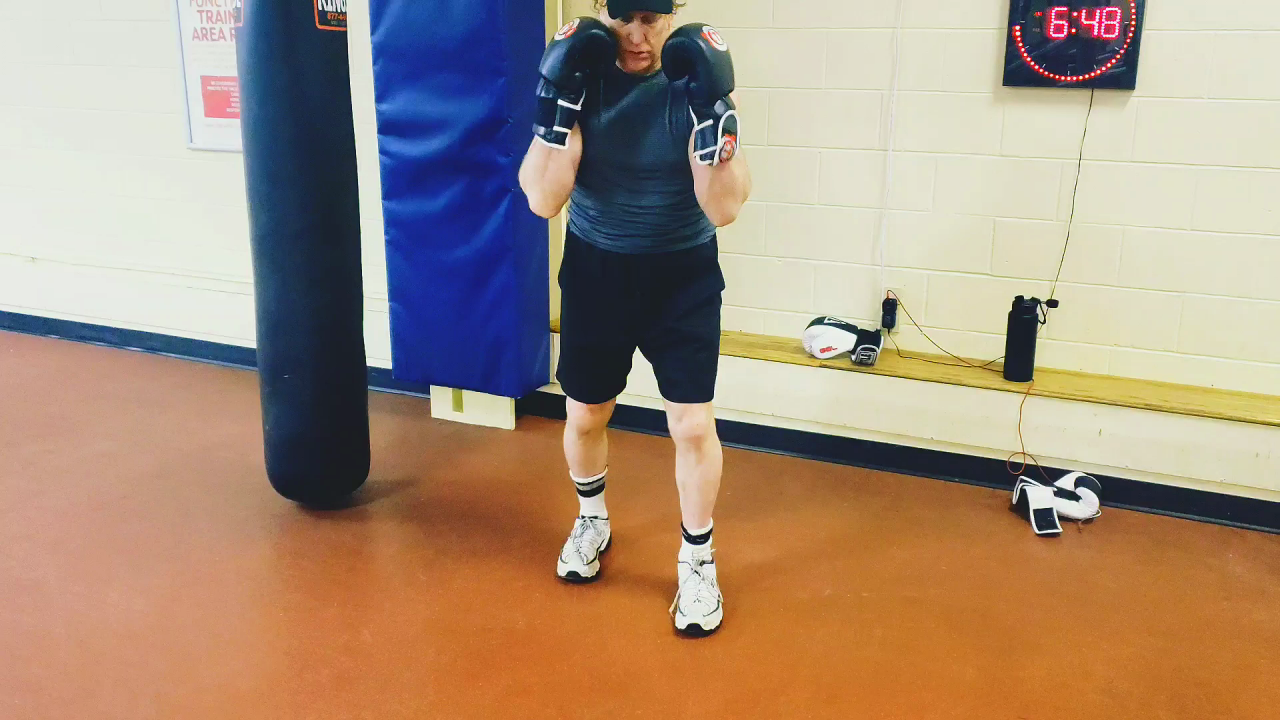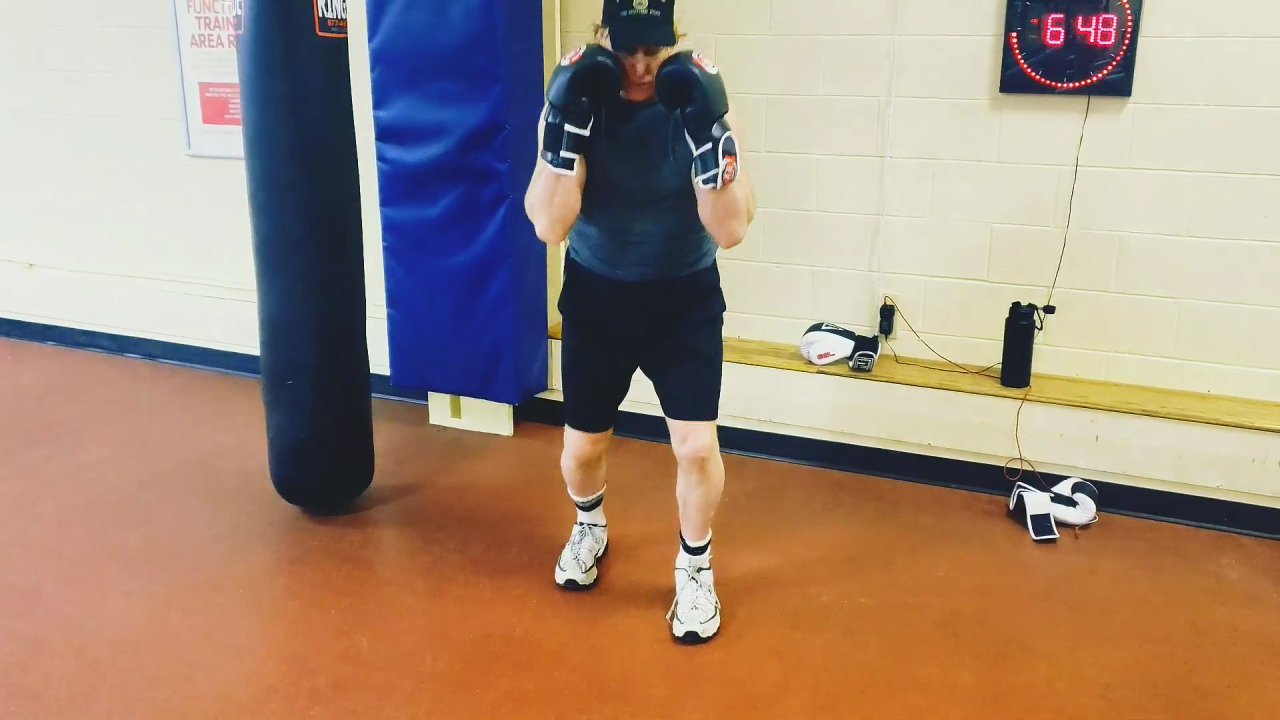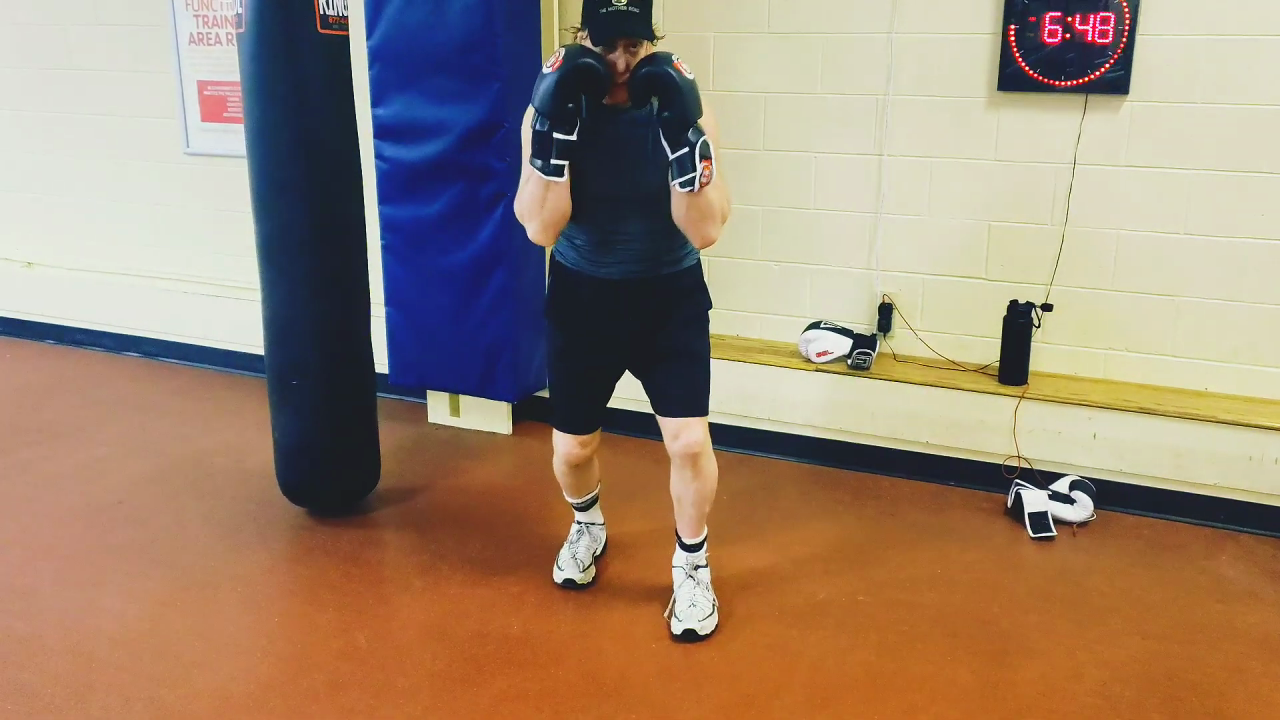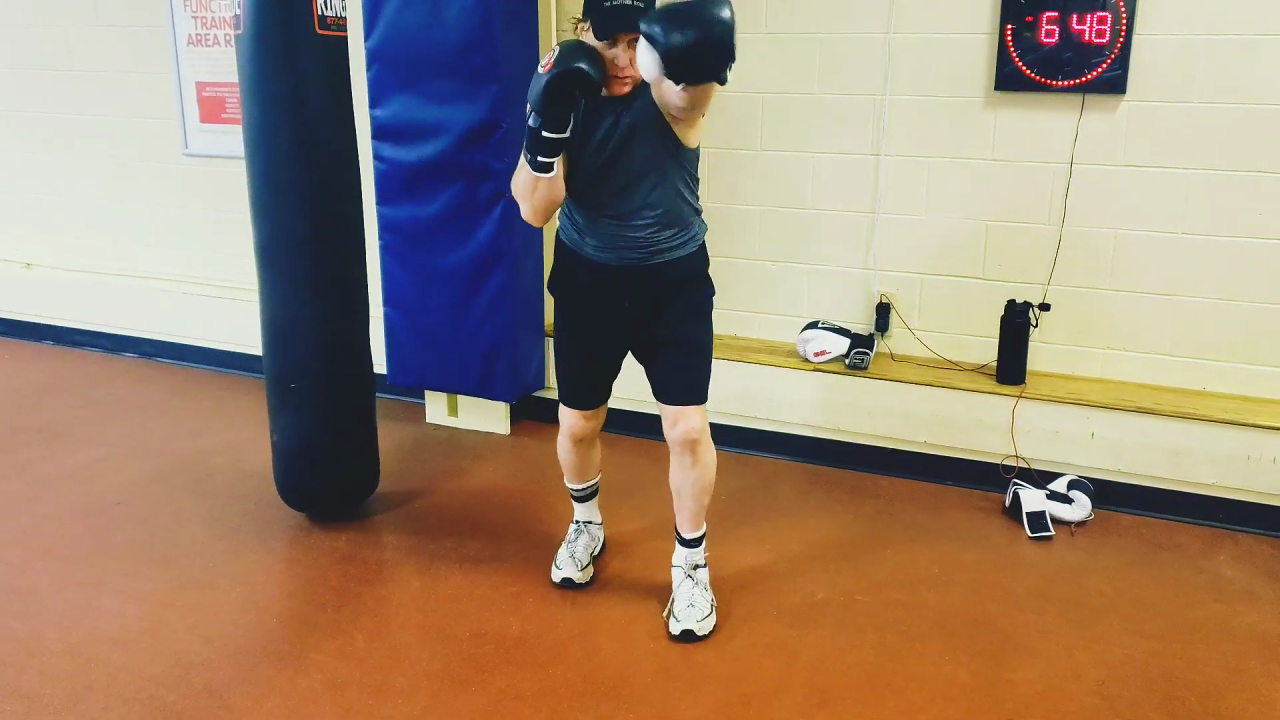
dt=0.5s
person 1, frame 1
left shoulder: (699, 82)
right shoulder: (578, 80)
left elbow: (724, 208)
right elbow: (542, 200)
left wrist: (713, 107)
right wrist: (558, 97)
left hip: (683, 276)
right hip: (596, 270)
left knee: (693, 424)
right knee: (585, 415)
left ankle: (697, 561)
right ankle: (592, 520)
person 1, frame 2
left shoulder: (700, 105)
right shoulder: (574, 103)
left elbow: (730, 230)
right elbow: (550, 225)
left wrist: (709, 130)
right wrist: (566, 123)
left hip: (685, 299)
right hip: (598, 296)
left knee: (696, 446)
right knee: (583, 444)
left ankle: (694, 569)
right ankle: (590, 528)
person 1, frame 3
left shoulder: (680, 109)
right shoulder: (549, 110)
left elbow: (705, 231)
right elbow: (540, 229)
left wrist: (682, 131)
right wrist: (555, 126)
left hip: (671, 298)
right hip: (582, 298)
left knee: (690, 443)
right knee: (572, 446)
left ankle: (692, 566)
right ankle: (588, 526)
person 1, frame 4
left shoulder: (669, 86)
right shoulder: (564, 94)
left elbow: (693, 83)
right elbow: (534, 209)
right wrist: (546, 123)
left hip: (673, 282)
right hip: (588, 280)
left knee: (687, 428)
right knee: (577, 422)
left ankle: (690, 565)
right ankle: (586, 524)
